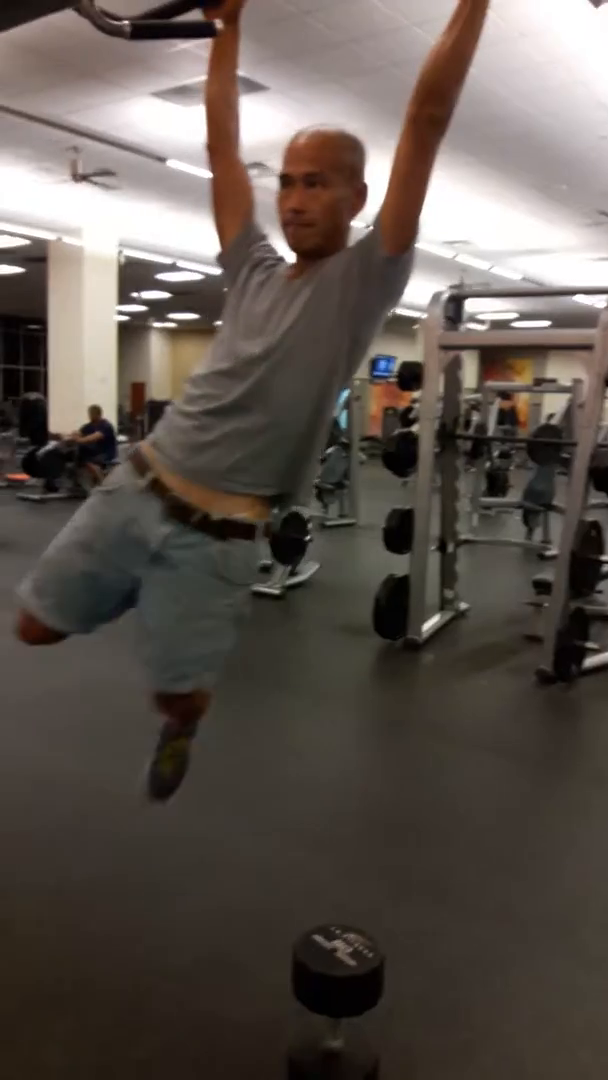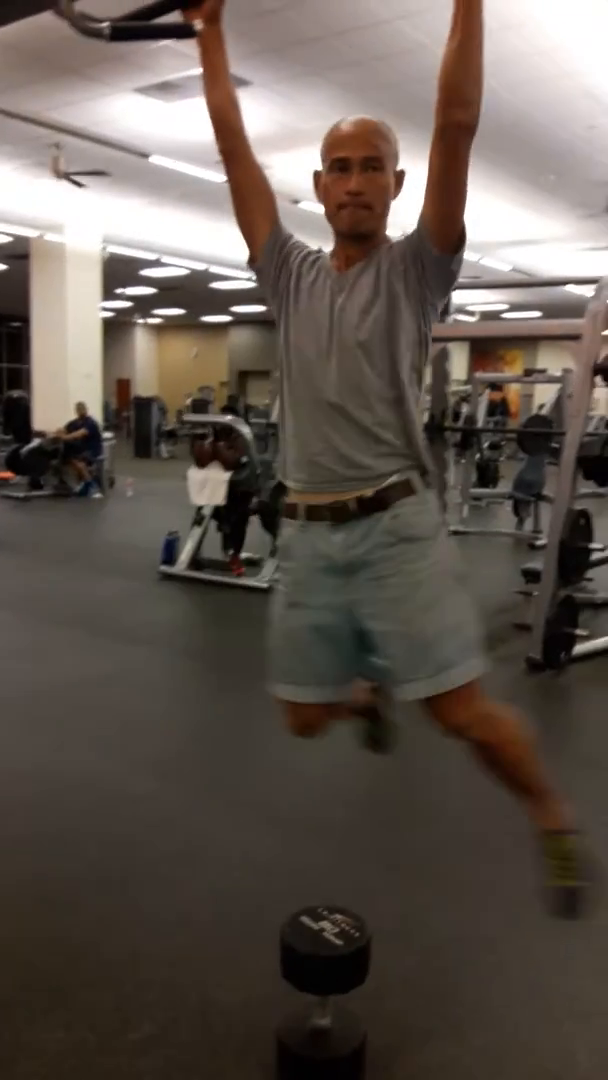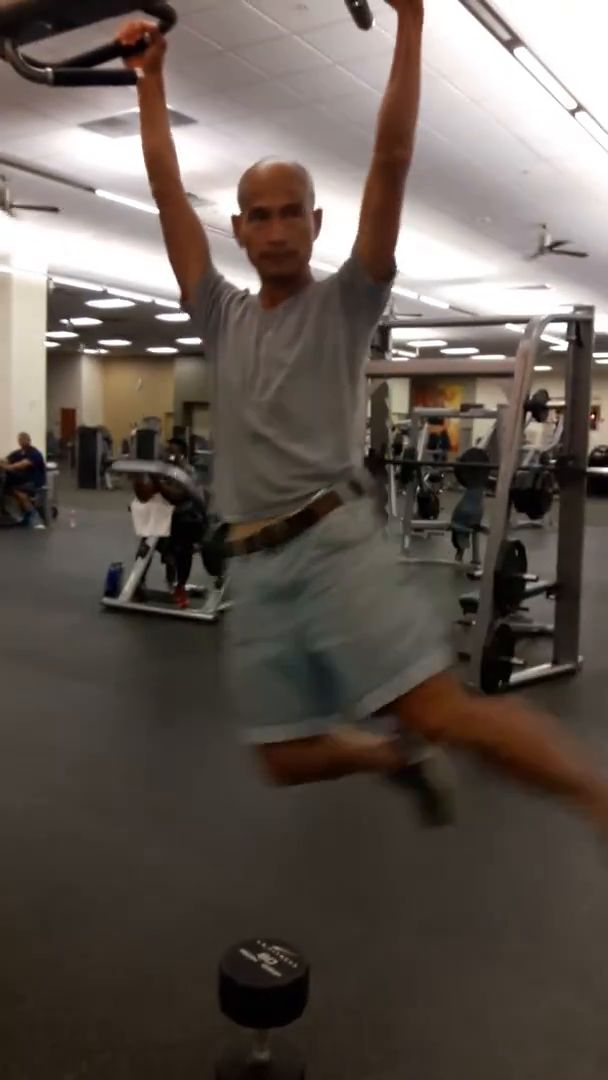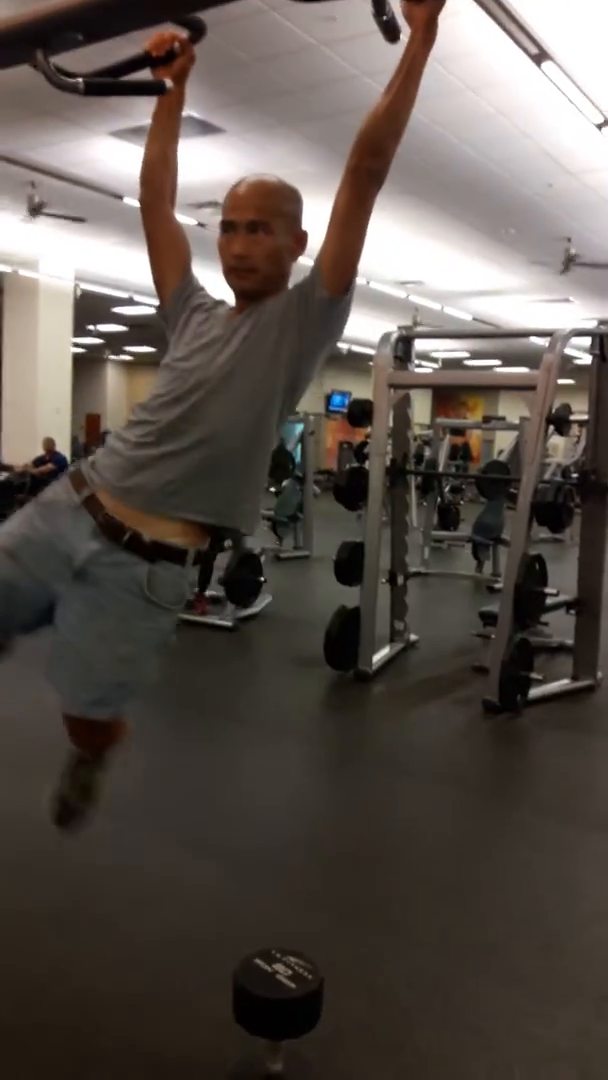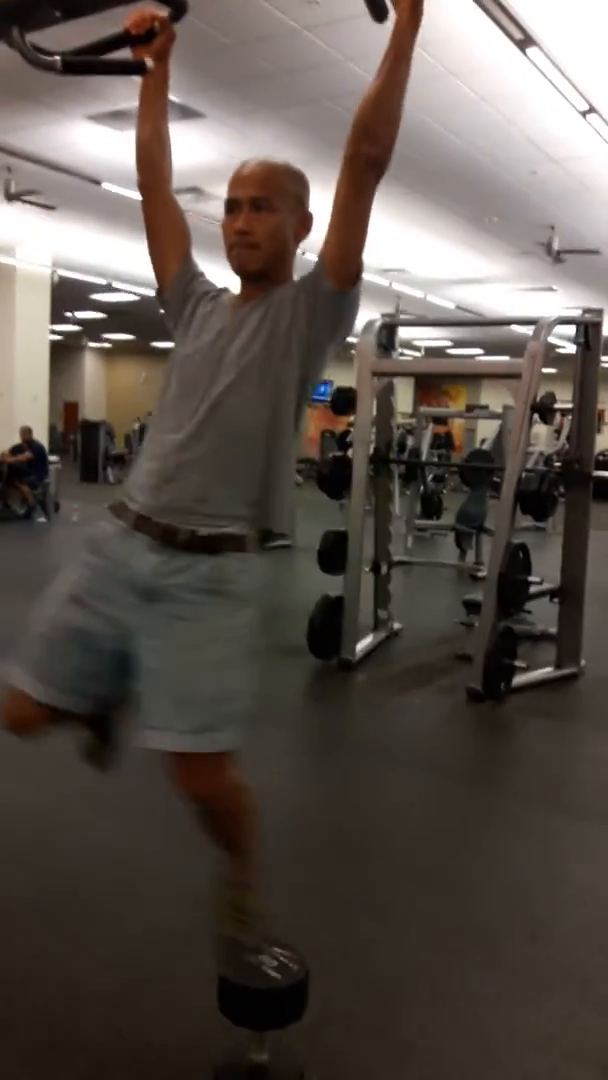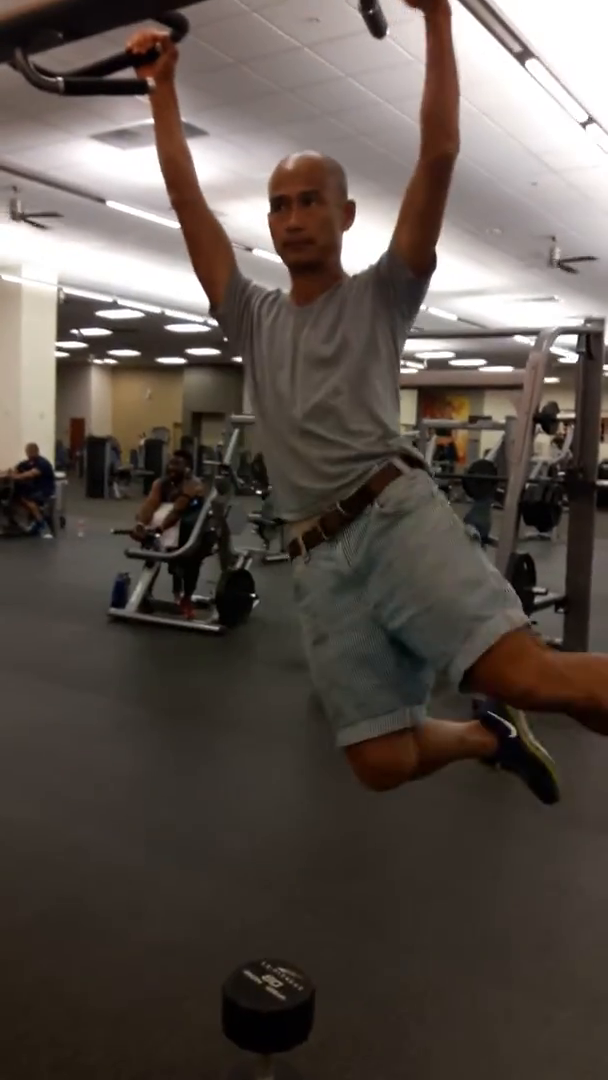
dt=0.5s
person 1, frame 1
left shoulder: (367, 275)
right shoulder: (254, 271)
left elbow: (427, 120)
right elbow: (220, 148)
left hip: (216, 533)
right hip: (136, 492)
left knee: (176, 691)
right knee: (36, 627)
left ankle: (180, 730)
right ankle: (131, 599)
person 1, frame 2
left shoulder: (415, 264)
right shoulder: (293, 273)
left elbow: (456, 125)
right elbow: (235, 153)
left hip: (396, 527)
right hip: (309, 534)
left knee: (460, 707)
right knee: (305, 715)
left ankle: (554, 824)
right ankle: (369, 694)
person 1, frame 3
left shoulder: (346, 299)
right shoulder: (217, 311)
left elbow: (391, 154)
right elbow: (166, 190)
left hip: (332, 541)
right hip: (257, 563)
left knee: (443, 711)
right knee: (287, 758)
right ankle: (392, 753)
person 1, frame 4
left shoulder: (307, 320)
right shoulder: (192, 315)
left elbow: (363, 175)
right elbow: (156, 203)
right wrist: (173, 91)
left hip: (141, 563)
left knee: (92, 719)
left ankle: (87, 767)
person 1, frame 5
left shoulder: (315, 306)
right shoulder: (199, 306)
left elbow: (365, 168)
right elbow: (155, 188)
left hip: (210, 574)
right hip: (120, 547)
left knee: (201, 768)
left ankle: (242, 869)
right ankle: (102, 699)
person 1, frame 6
left shoulder: (382, 294)
right shoulder: (252, 316)
left elbow: (439, 158)
right elbow: (187, 201)
right wrist: (161, 87)
left hip: (396, 517)
right hip: (320, 559)
left knee: (529, 672)
right knee: (380, 761)
right ankle: (488, 736)
